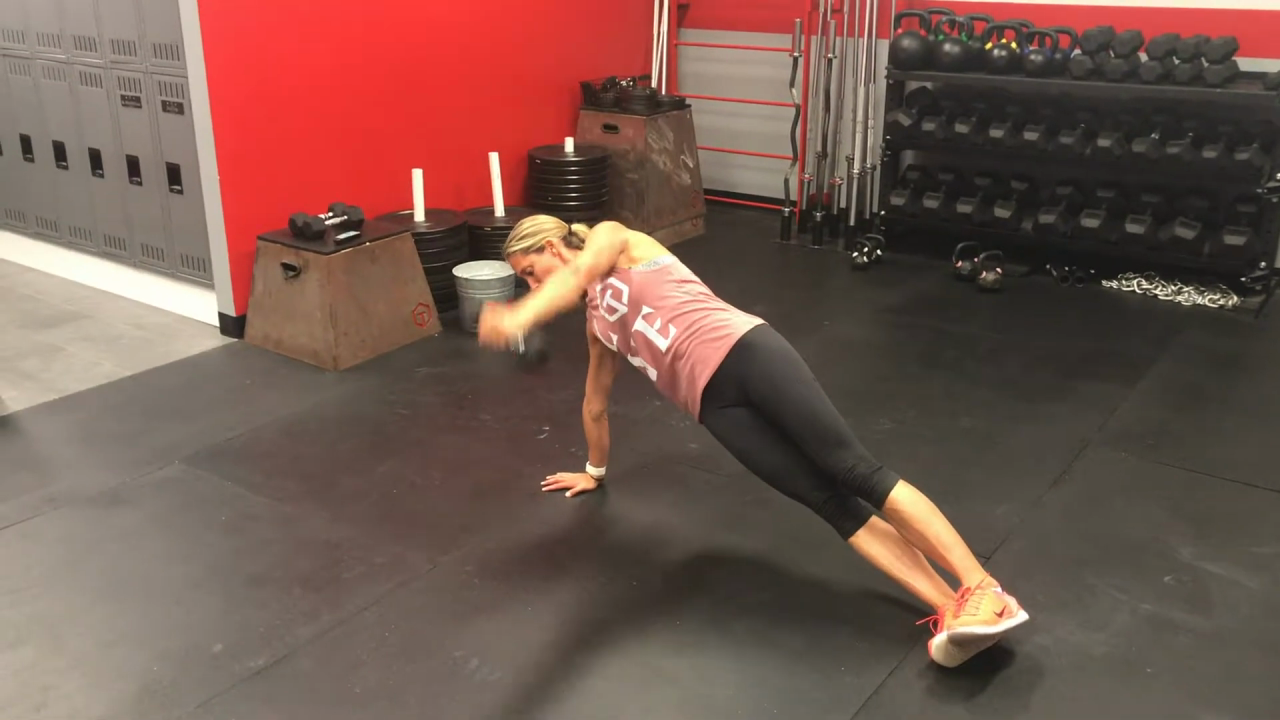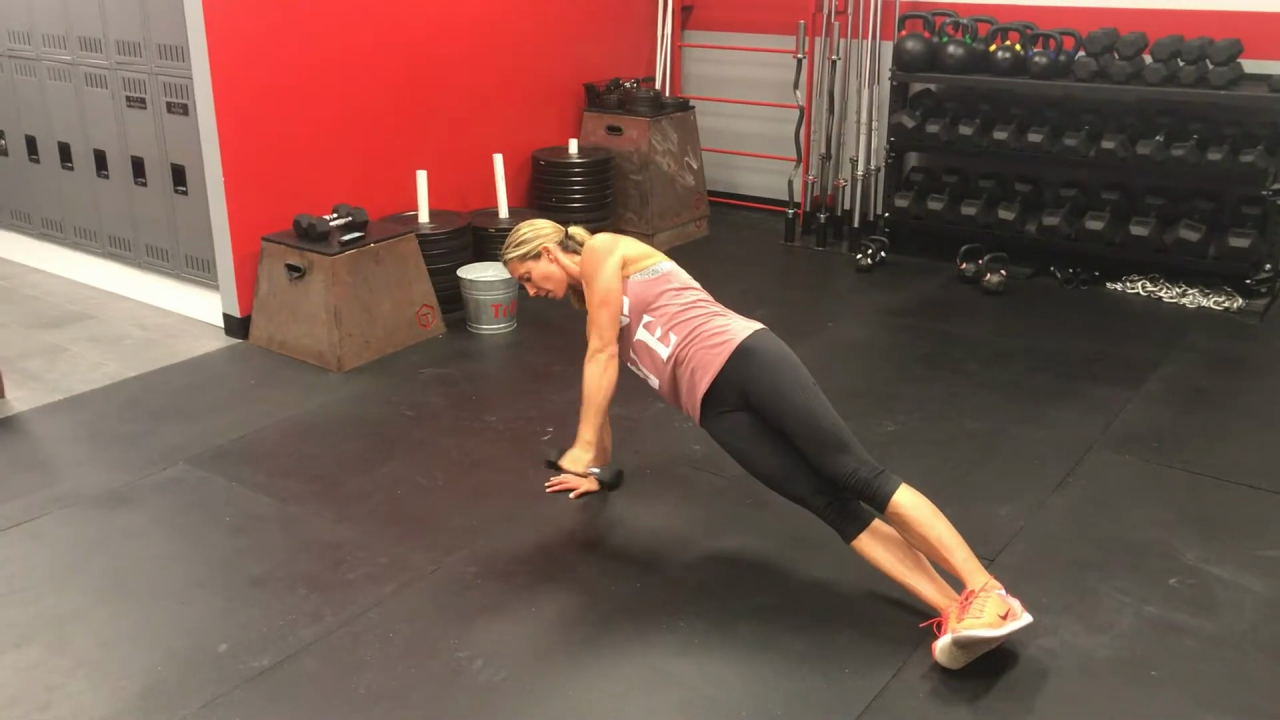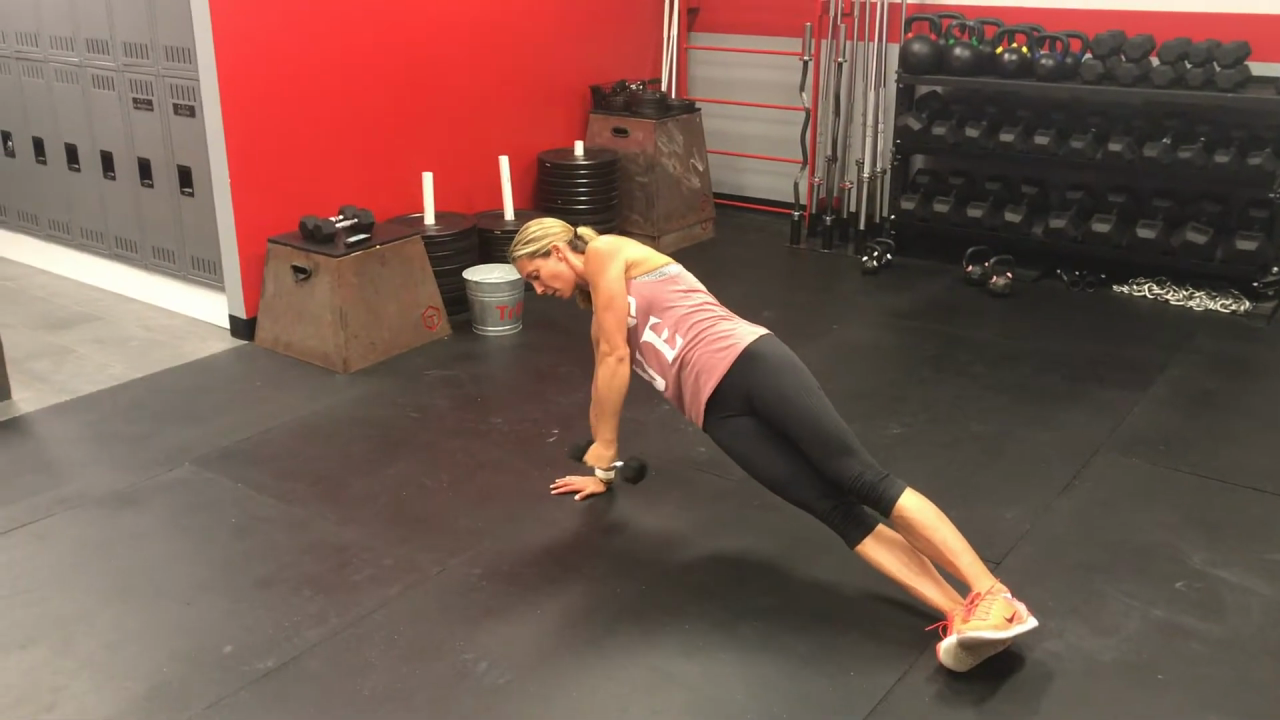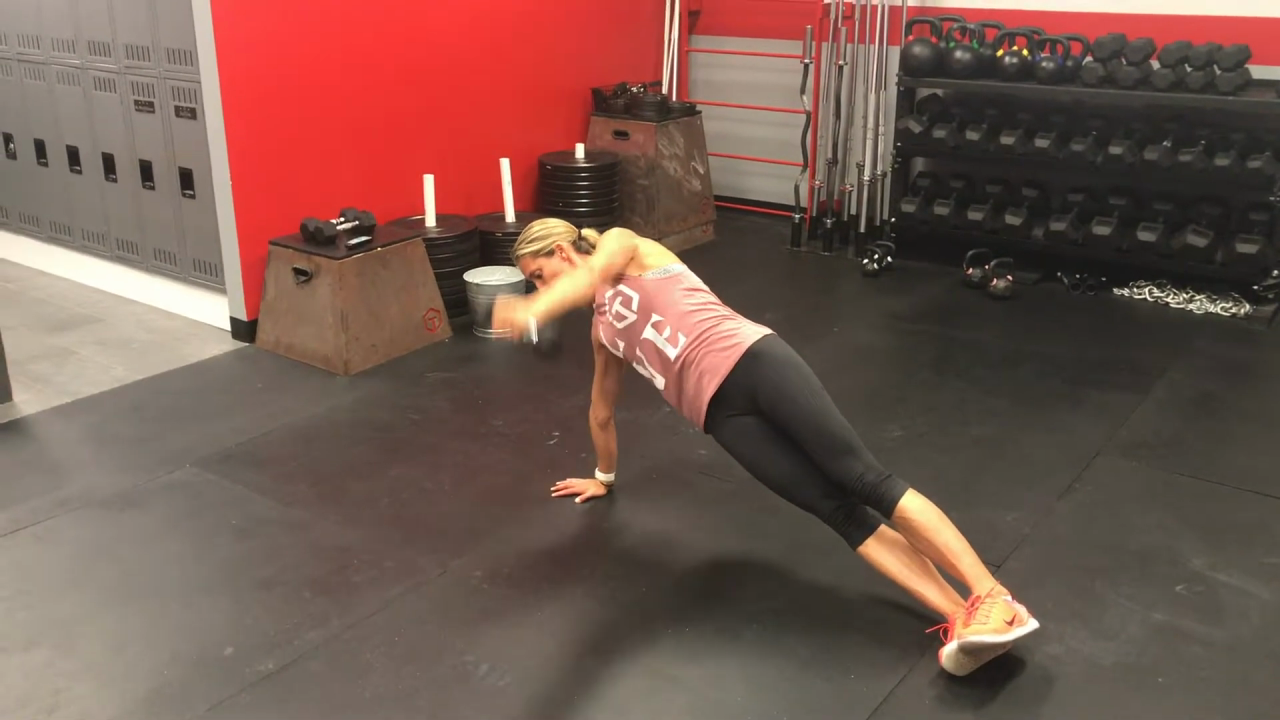
dt=0.5s
person 1, frame 1
left shoulder: (612, 240)
right shoulder: (597, 321)
left elbow: (571, 277)
right elbow: (596, 402)
left wrist: (520, 316)
right wrist: (594, 470)
left hip: (744, 350)
right hip: (715, 399)
left knee: (857, 471)
right knee: (832, 501)
left ankle: (983, 591)
right ankle: (950, 609)
person 1, frame 2
left shoulder: (604, 250)
right shoulder: (593, 314)
left elbow: (602, 357)
right elbow: (598, 396)
left wrist: (582, 447)
right wrist: (598, 468)
left hip: (745, 355)
right hip: (715, 404)
left knee: (858, 476)
right knee: (832, 505)
left ankle: (987, 593)
right ankle: (954, 612)
person 1, frame 3
left shoulder: (608, 252)
right shoulder: (598, 318)
left elbow: (613, 357)
right elbow: (602, 393)
left wrist: (602, 445)
right wrist: (603, 472)
left hip: (750, 361)
right hip: (719, 409)
left knee: (863, 480)
right knee: (837, 509)
left ankle: (993, 597)
right ankle: (958, 615)
person 1, frame 4
left shoulder: (624, 248)
right shoulder: (603, 327)
left elbow: (586, 278)
right elbow: (602, 410)
left wrist: (531, 310)
right wrist: (604, 477)
left hip: (753, 359)
right hip: (722, 408)
left knee: (867, 481)
right knee: (840, 511)
left ankle: (993, 599)
right ankle: (960, 618)
